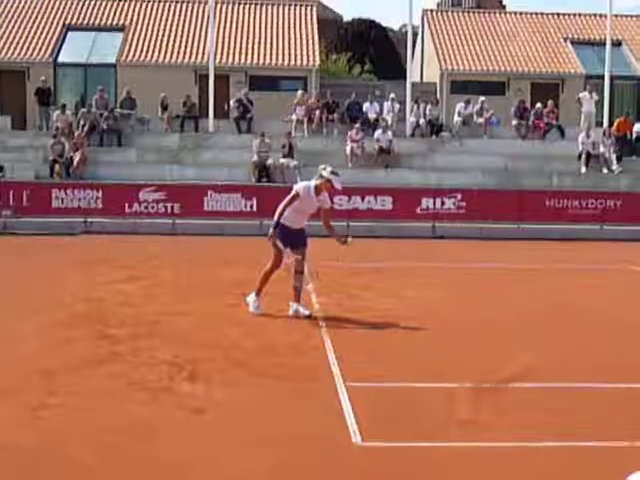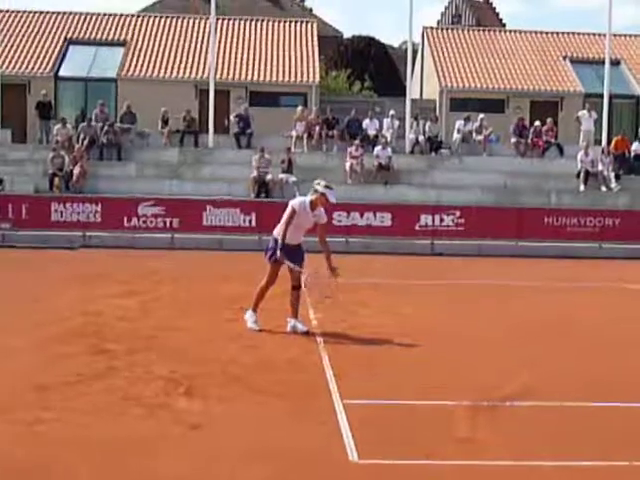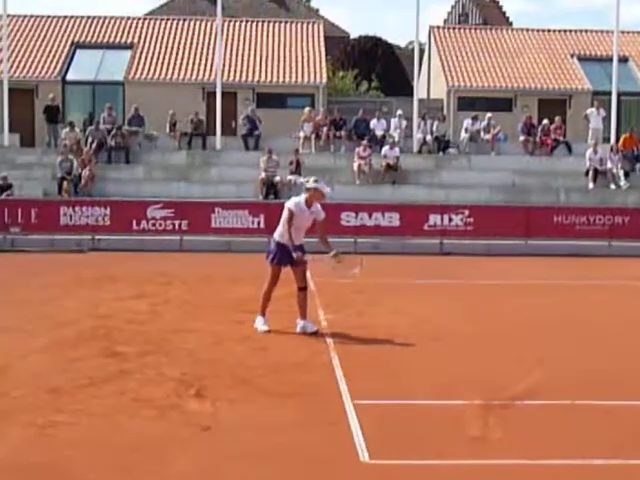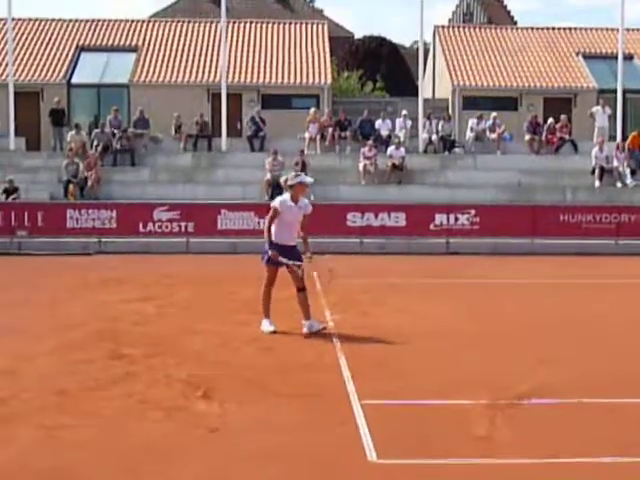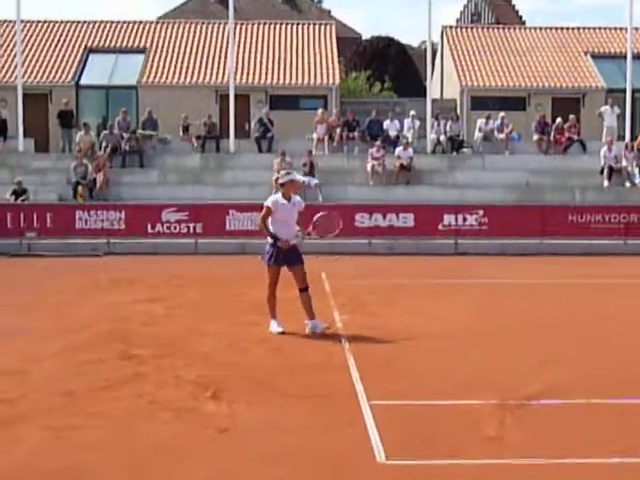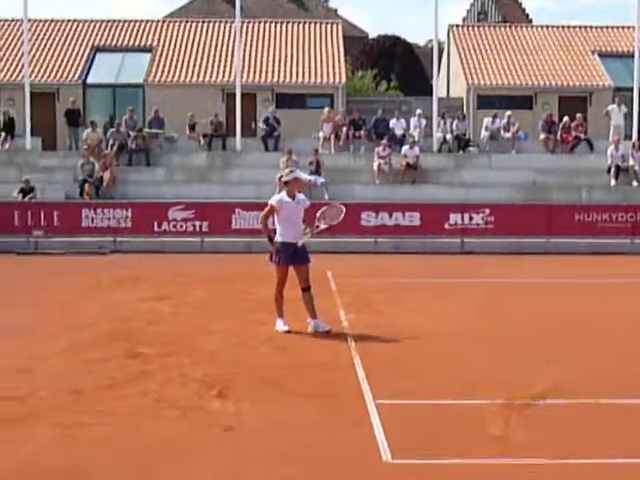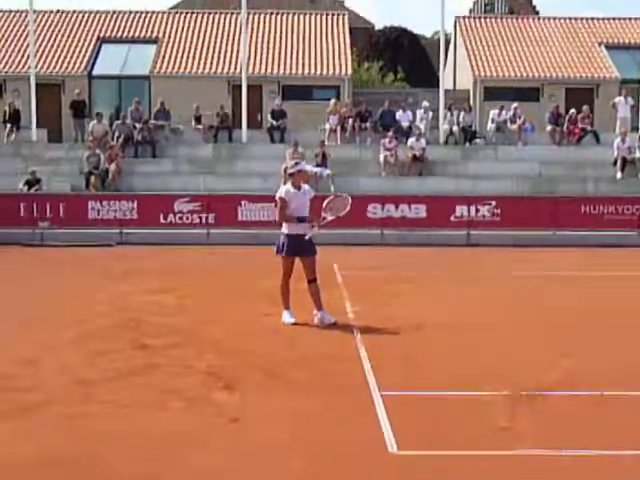
dt=0.4s
person 1, frame 1
left shoulder: (324, 199)
right shoulder: (303, 188)
left elbow: (326, 224)
right elbow: (283, 206)
left wrist: (339, 239)
right wrist: (274, 227)
left hip: (299, 231)
right hip: (284, 227)
left knee: (300, 268)
right knee: (274, 265)
left ankle: (296, 305)
right ankle: (255, 297)
person 1, frame 2
left shoulder: (320, 214)
right shoulder: (298, 203)
left elbow: (322, 241)
right elbow: (284, 227)
left wrist: (330, 264)
right wrist: (280, 248)
left hip: (296, 247)
right hip: (280, 243)
left knee: (297, 283)
right knee: (270, 281)
left ankle: (293, 321)
right ankle: (252, 313)
person 1, frame 3
left shoulder: (317, 211)
right shoulder: (294, 204)
left elbow: (321, 236)
right elbow: (287, 229)
left wrist: (332, 251)
right wrist: (293, 250)
left hip: (297, 246)
right hip: (280, 244)
left knee: (302, 284)
right knee: (272, 283)
left ankle: (302, 322)
right ankle: (261, 317)
person 1, frame 4
left shoulder: (304, 204)
right shoulder: (280, 202)
right elbow: (268, 225)
left wrist: (307, 248)
right wrist: (270, 247)
left hip: (291, 248)
right hip: (276, 246)
left knee: (300, 284)
right knee: (269, 284)
left ankle: (308, 322)
right ankle: (266, 320)
person 1, frame 5
left shoulder: (297, 202)
right shoulder: (273, 201)
right elbow: (262, 224)
left wrist: (299, 231)
right wrist: (277, 240)
left hip: (291, 247)
right hip: (275, 247)
left knee: (303, 285)
right knee: (272, 286)
left ankle: (312, 322)
right ankle: (274, 321)
person 1, frame 6
left shoulder: (302, 199)
right shoulder: (278, 200)
right elbow: (263, 219)
left wrist: (307, 229)
right wrist: (271, 241)
left hip: (299, 246)
right hip: (283, 246)
left knee: (306, 285)
right knee: (280, 285)
left ankle: (314, 321)
right ankle: (280, 320)
person 1, frame 7
left shoulder: (307, 190)
right shoulder: (285, 191)
right elbow: (281, 217)
left wrist: (313, 221)
right wrist: (302, 219)
left hip: (305, 237)
right hip: (290, 237)
left knee: (312, 277)
right knee: (286, 276)
left ankle: (320, 313)
right ankle: (286, 312)
